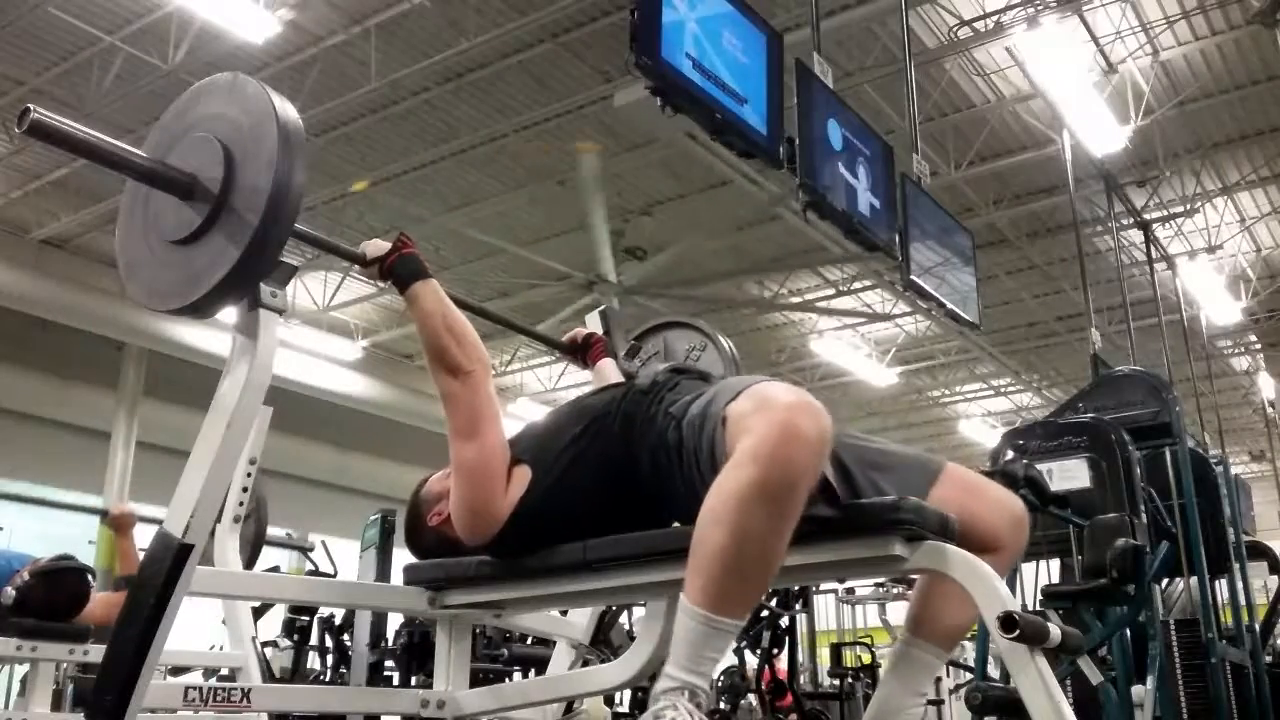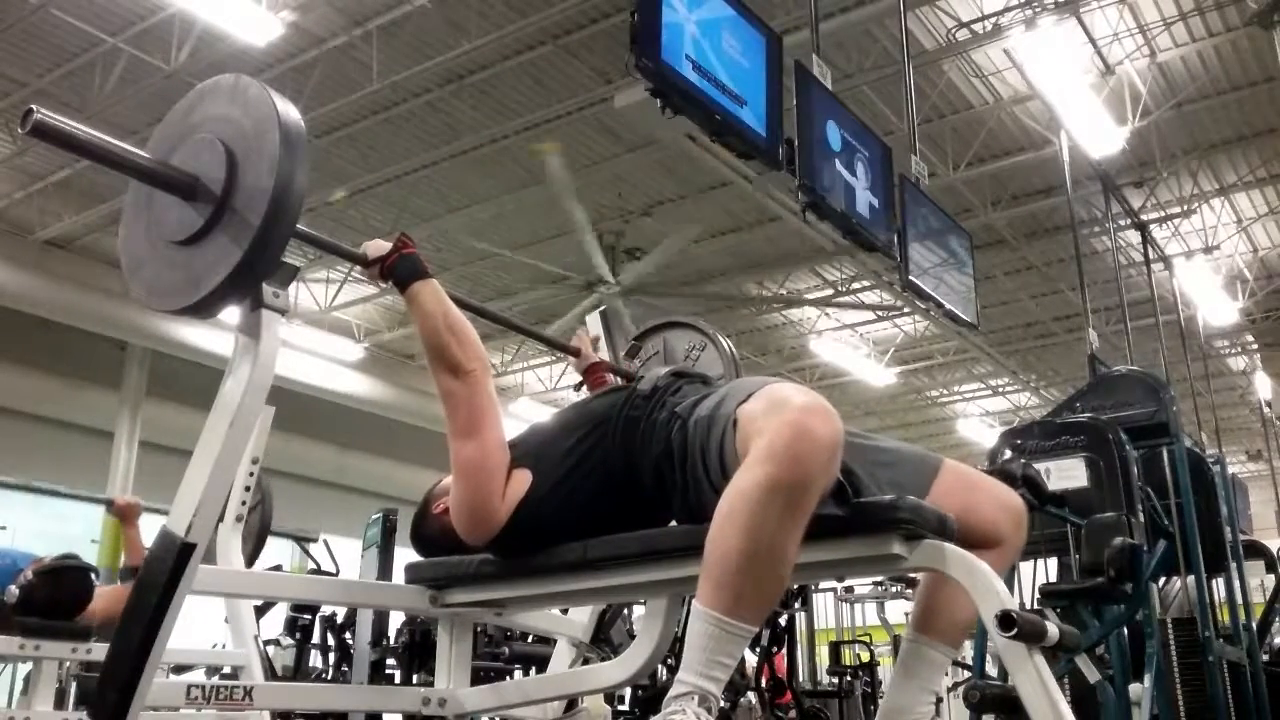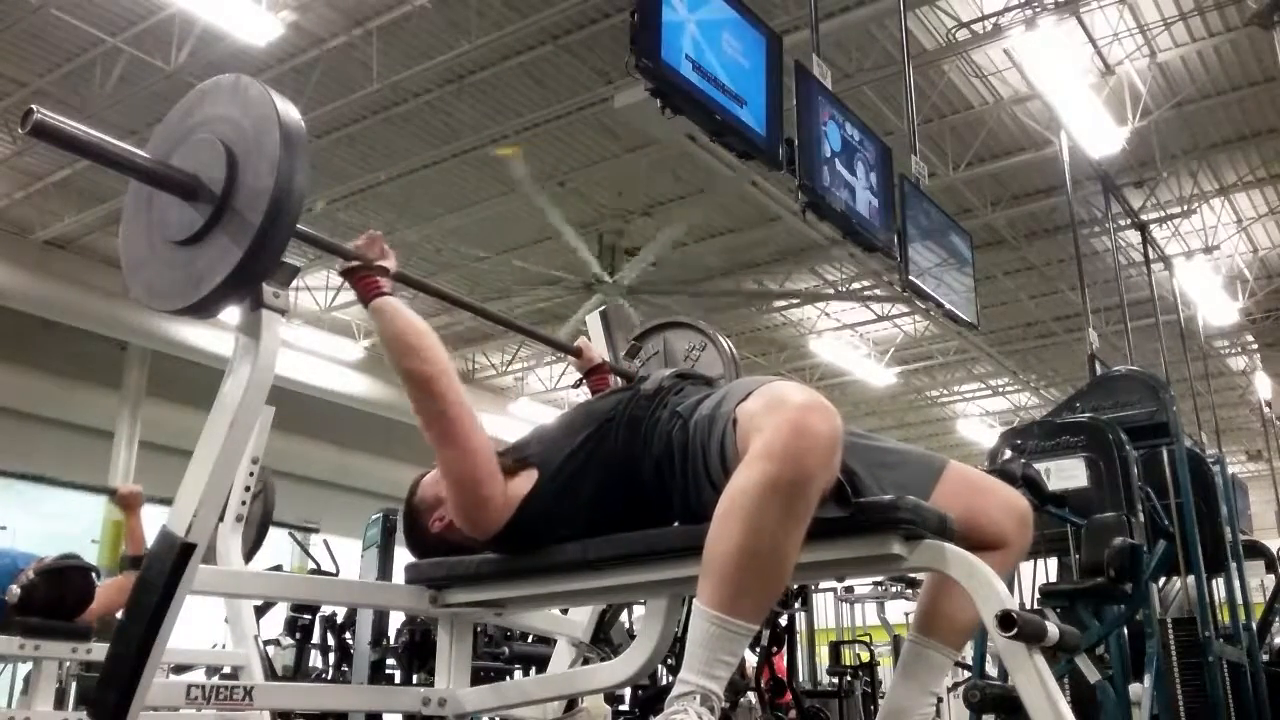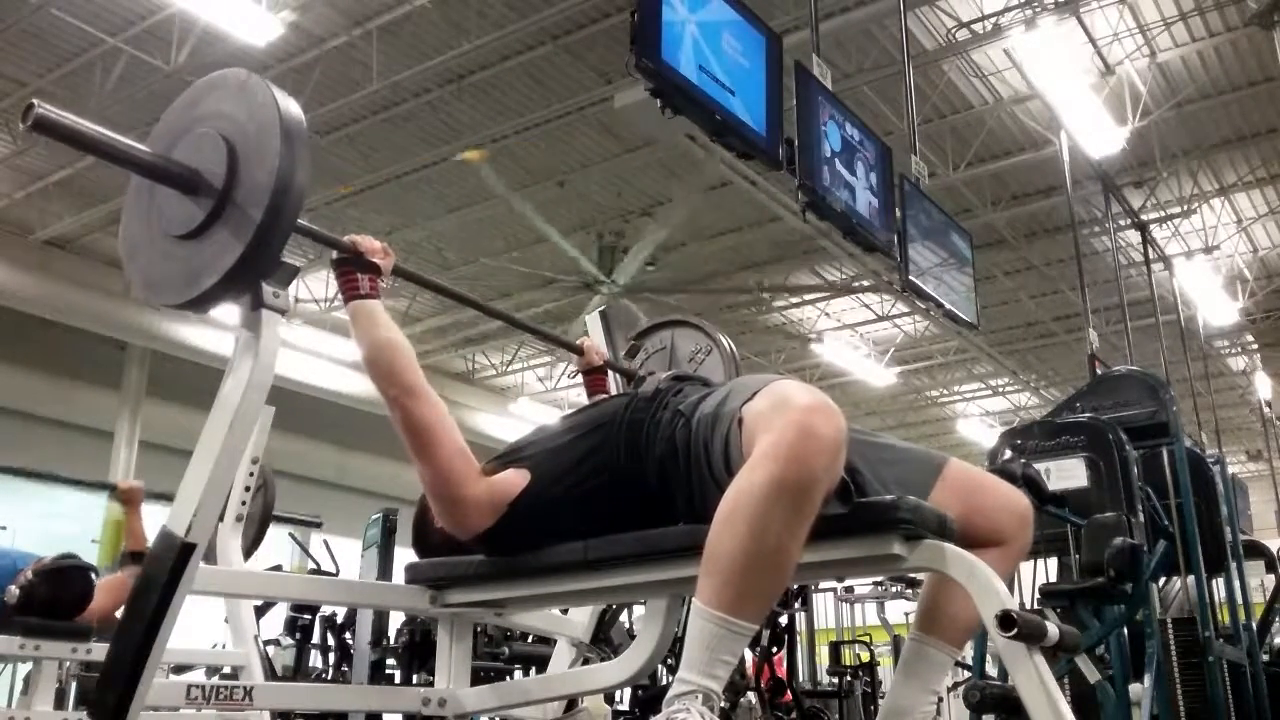
dt=1s
person 1, frame 1
left shoulder: (544, 482)
right shoulder: (488, 512)
left elbow: (617, 412)
right elbow: (463, 368)
left wrist: (598, 356)
right wrist: (407, 271)
left knee: (1000, 523)
person 1, frame 2
left shoulder: (542, 484)
right shoulder: (487, 512)
left elbow: (615, 431)
right elbow: (462, 368)
left wrist: (595, 375)
right wrist: (406, 270)
left knee: (999, 518)
person 1, frame 3
left shoulder: (533, 483)
right shoulder: (491, 511)
right elbow: (433, 378)
left wrist: (598, 376)
right wrist: (373, 285)
left knee: (1004, 520)
person 1, frame 4
left shoulder: (539, 481)
right shoulder: (479, 510)
right elbow: (407, 391)
left wrist: (597, 382)
right wrist: (361, 287)
left knee: (1006, 518)
